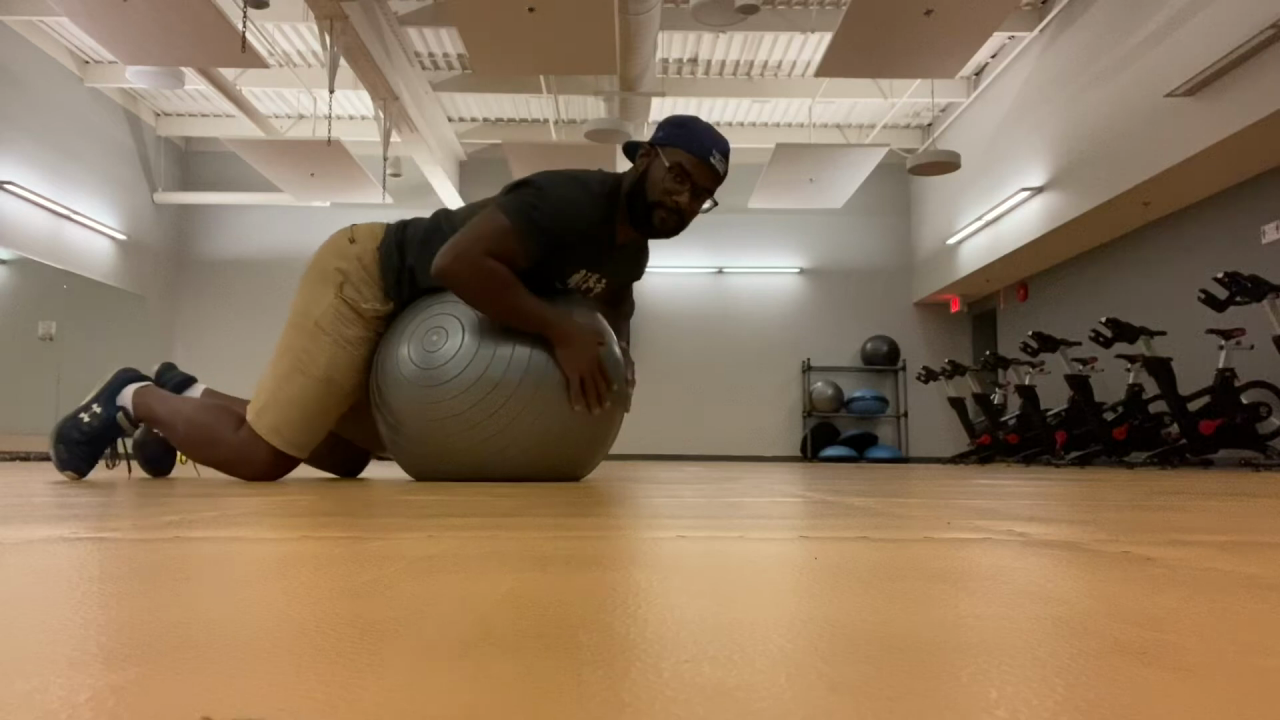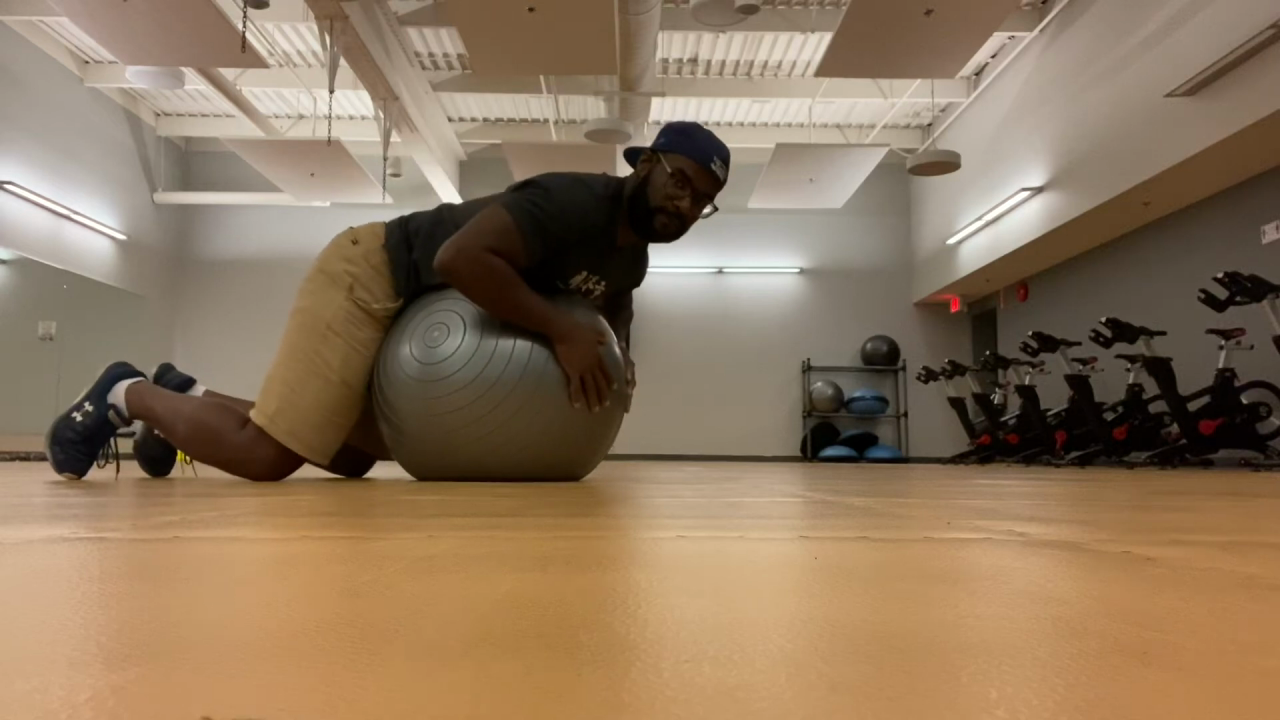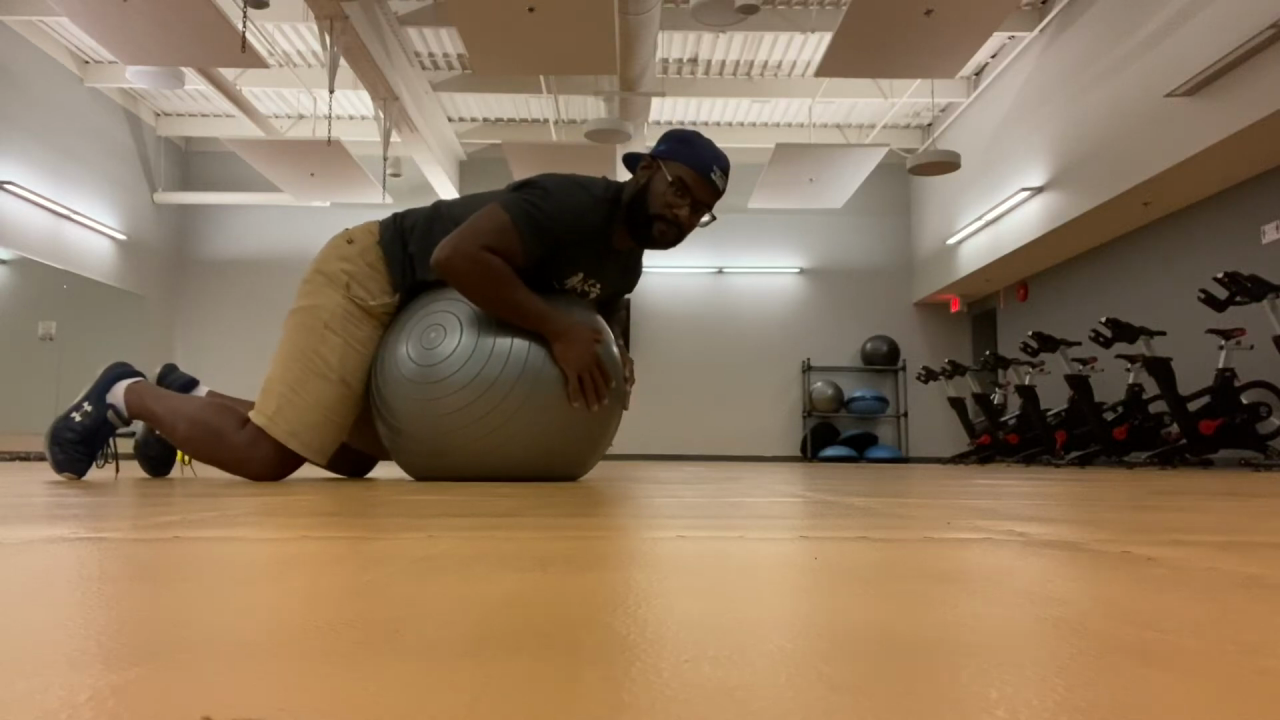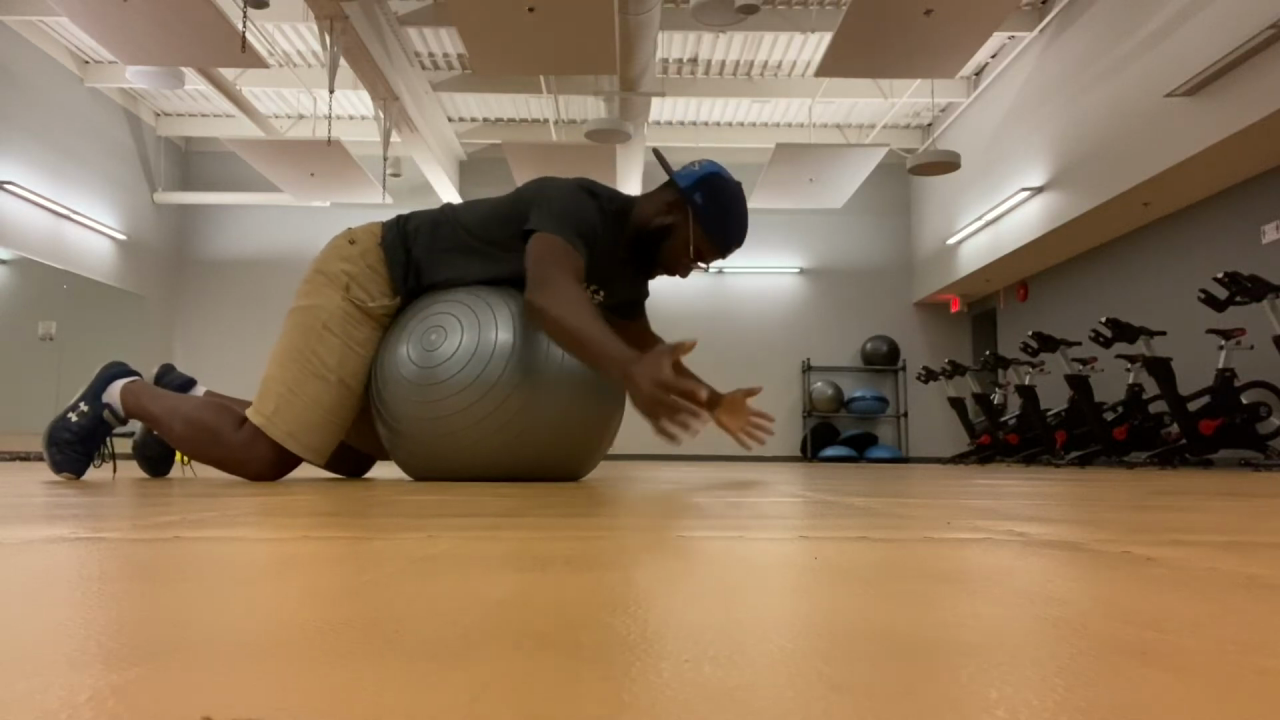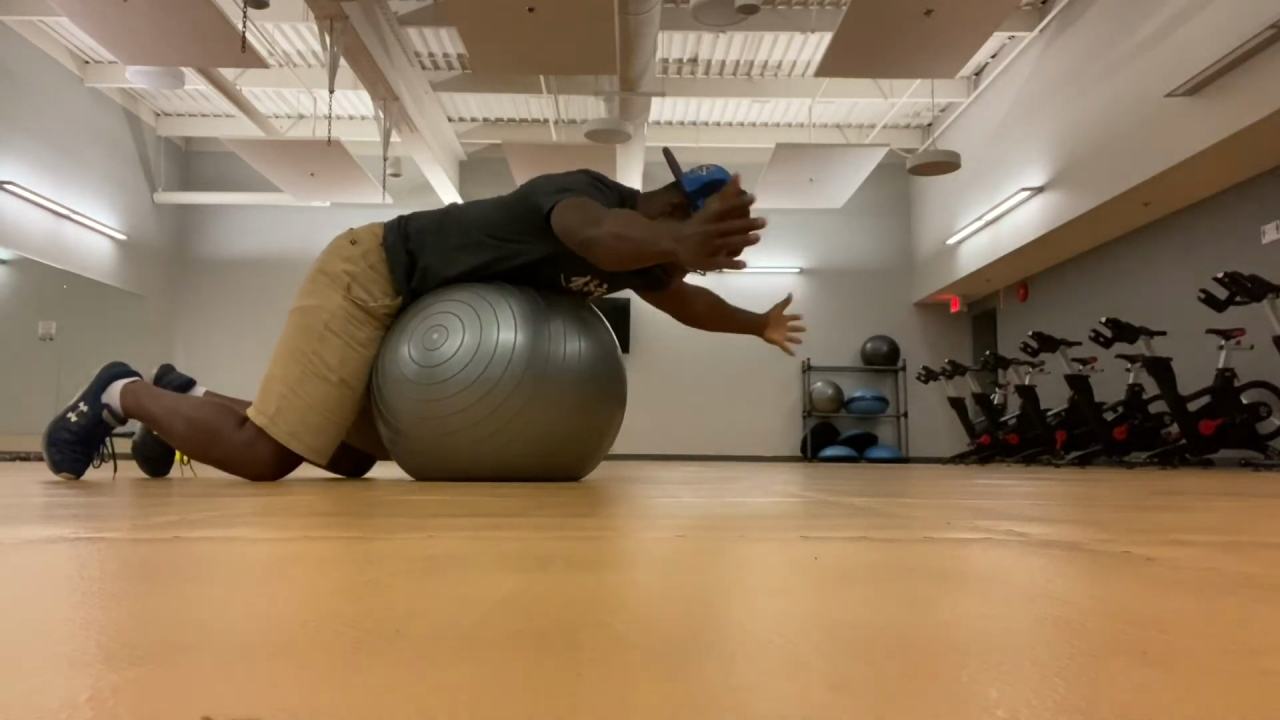
dt=0.7s
person 1, frame 1
left shoulder: (632, 249)
right shoulder: (571, 200)
left elbow: (616, 298)
right elbow: (457, 264)
left wrist: (617, 348)
right wrist: (561, 334)
left hip: (408, 308)
right hip: (367, 276)
left knee: (344, 456)
right knee: (259, 455)
left ankle: (187, 393)
right ankle: (135, 399)
person 1, frame 2
left shoulder: (632, 258)
right shoulder: (574, 202)
left elbow: (613, 307)
right elbow: (460, 258)
left wrist: (615, 353)
right wrist: (561, 332)
left hip: (413, 309)
right hip: (373, 275)
left knee: (349, 456)
right knee: (264, 455)
left ankle: (188, 395)
right ankle: (131, 395)
person 1, frame 3
left shoulder: (625, 265)
right shoulder: (571, 203)
left elbow: (594, 314)
right elbow: (455, 256)
left wrist: (606, 351)
right wrist: (558, 331)
left hip: (415, 309)
right hip: (371, 275)
left knee: (352, 457)
right knee: (265, 455)
left ankle: (191, 395)
right ankle: (129, 395)
person 1, frame 4
left shoulder: (626, 265)
right shoulder: (578, 207)
left elbow: (640, 341)
right elbow: (550, 295)
left wrist: (711, 401)
right wrist: (632, 374)
left hip: (414, 311)
right hip: (370, 276)
left knee: (349, 456)
right knee: (261, 454)
left ankle: (186, 395)
right ankle: (125, 393)
person 1, frame 5
left shoulder: (637, 245)
right shoulder: (590, 197)
left elbow: (686, 299)
right elbow: (599, 237)
left wrist: (756, 325)
right wrist: (676, 239)
left hip: (413, 309)
right hip: (372, 276)
left knee: (349, 456)
right knee: (263, 453)
left ankle: (188, 394)
right ankle: (124, 394)
